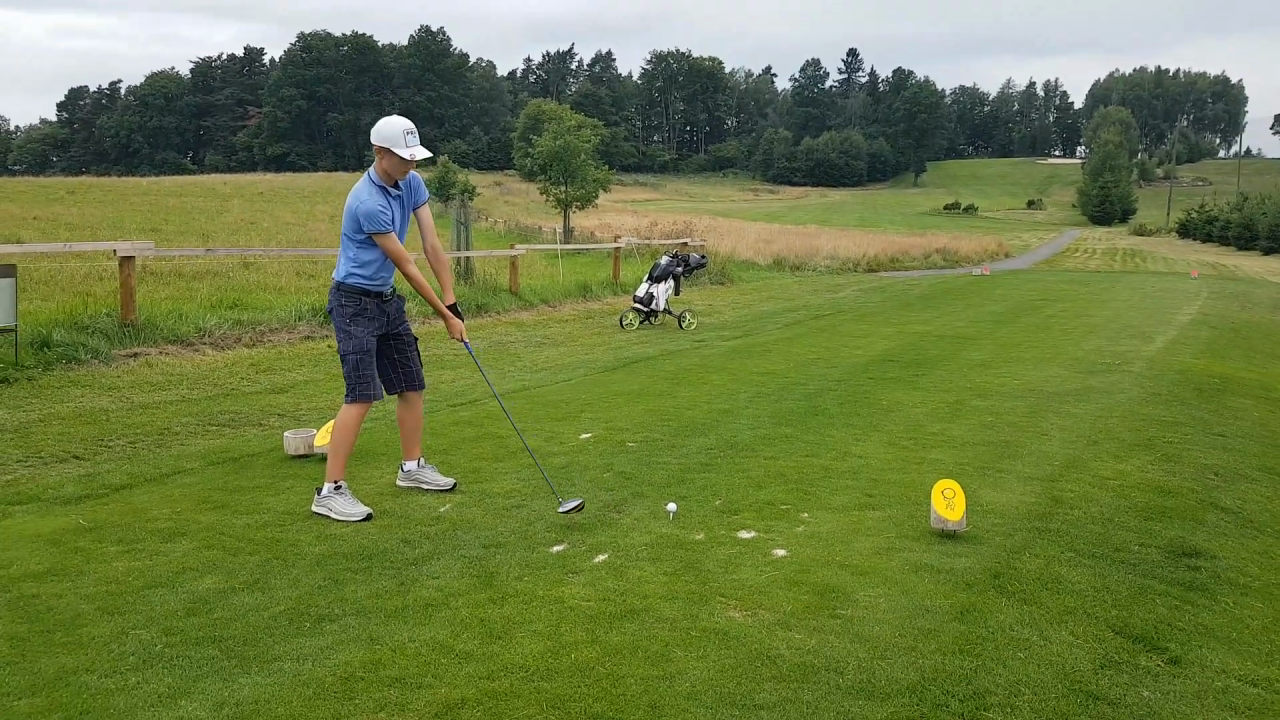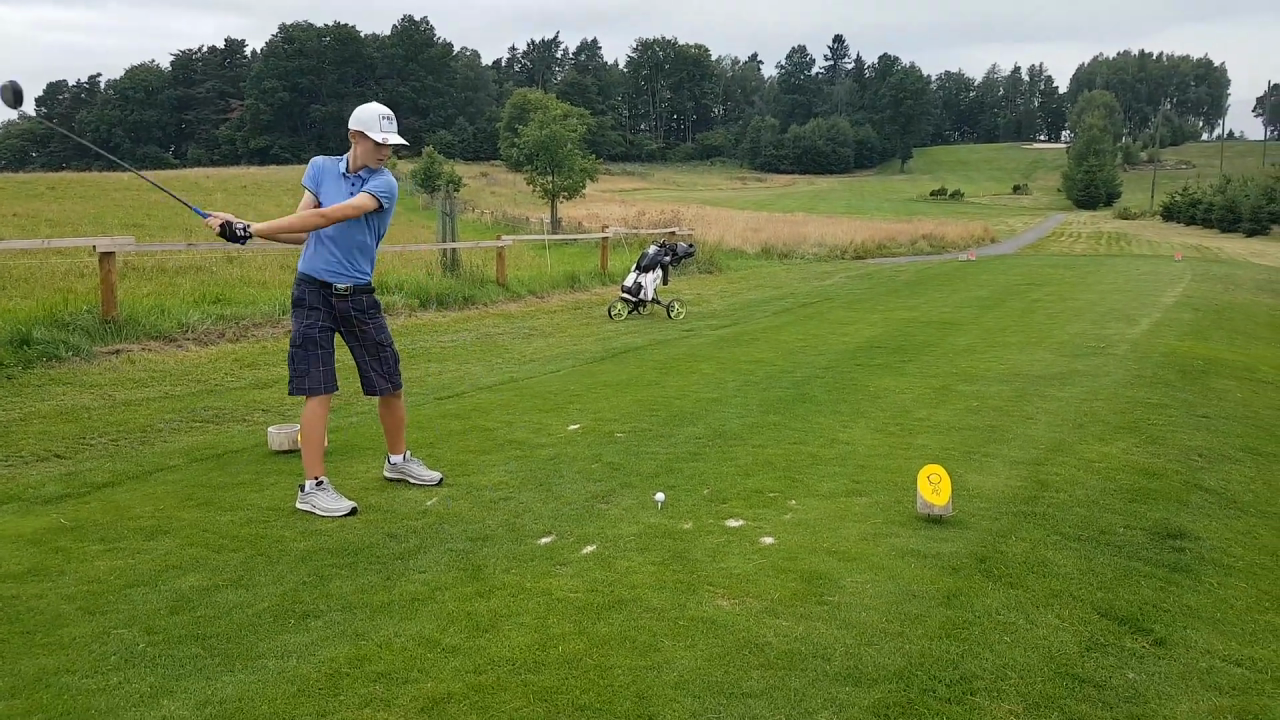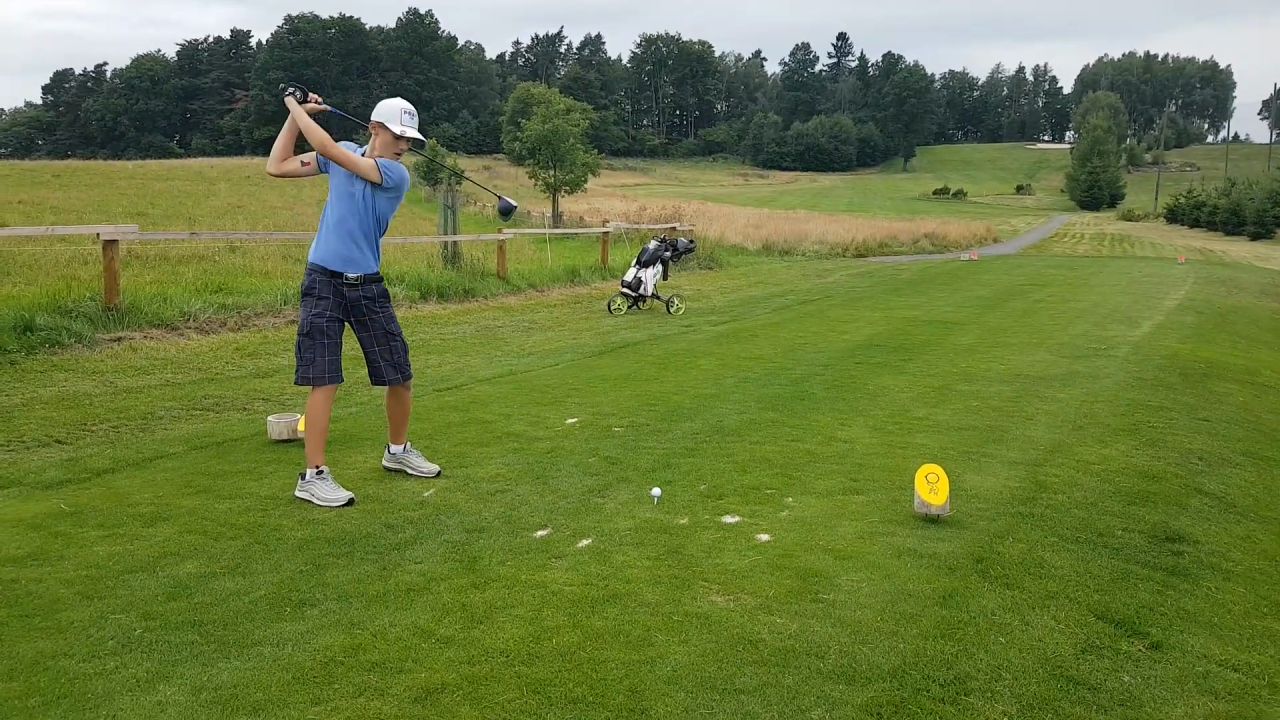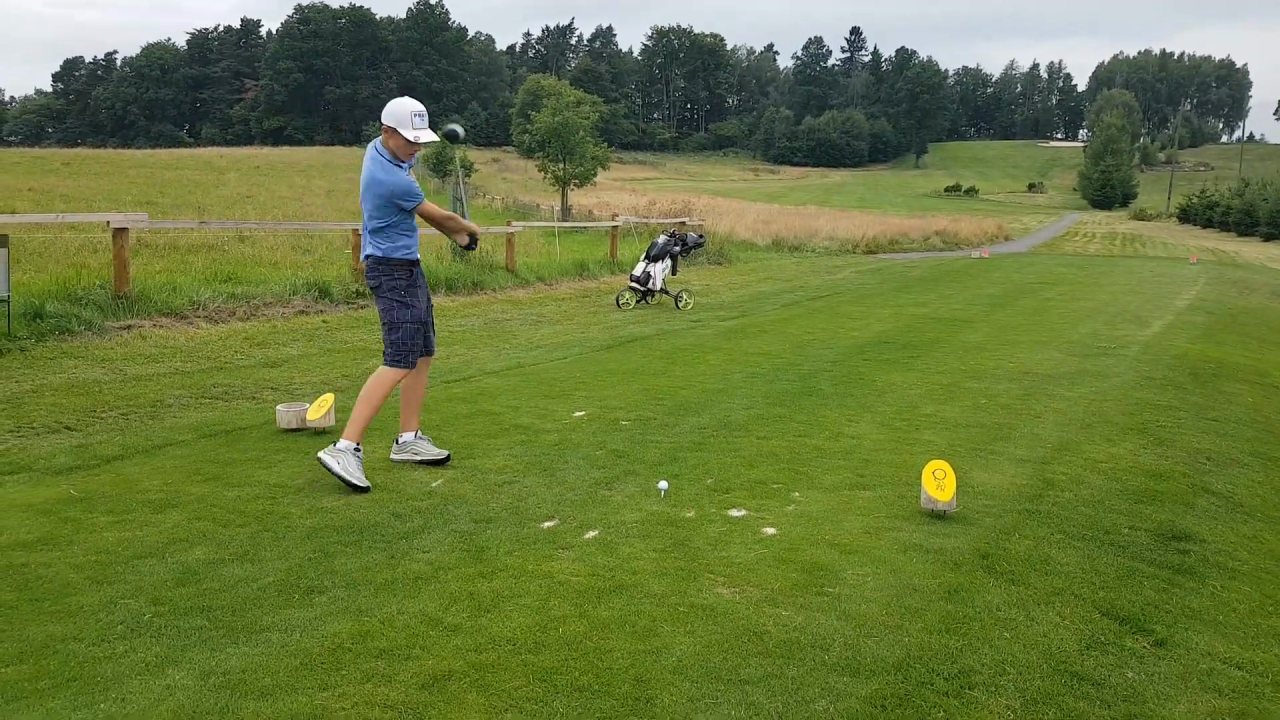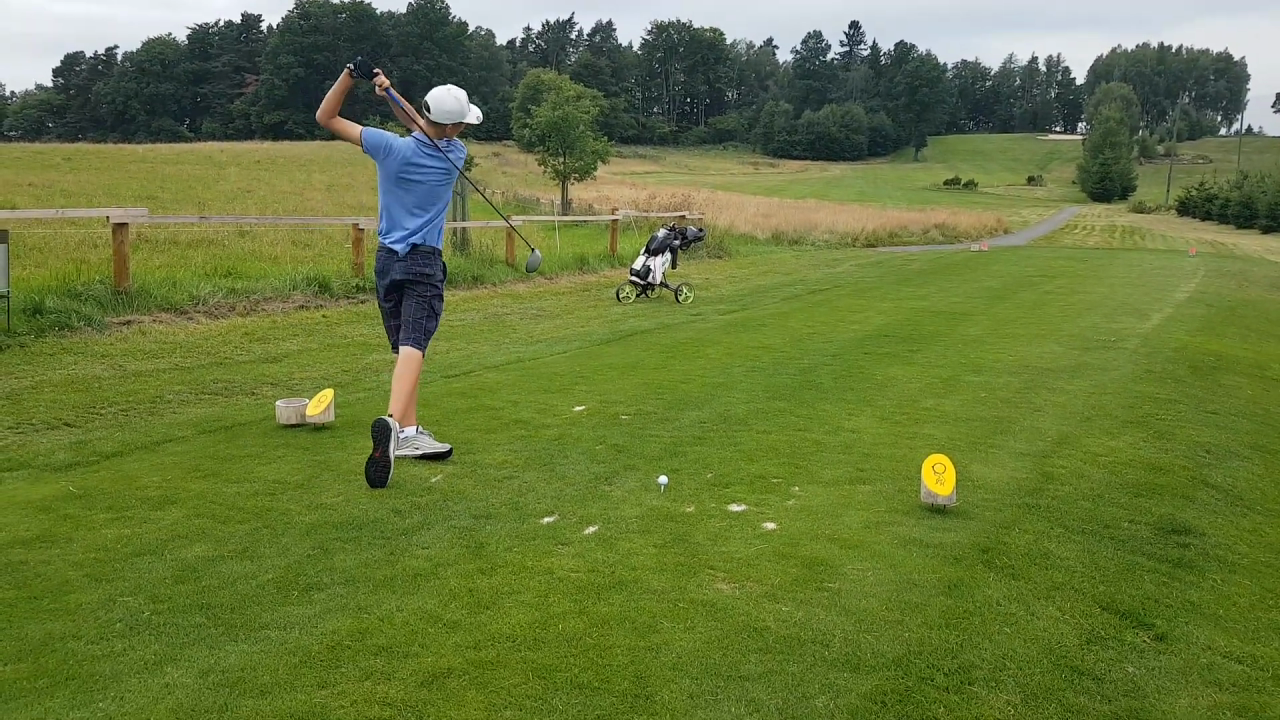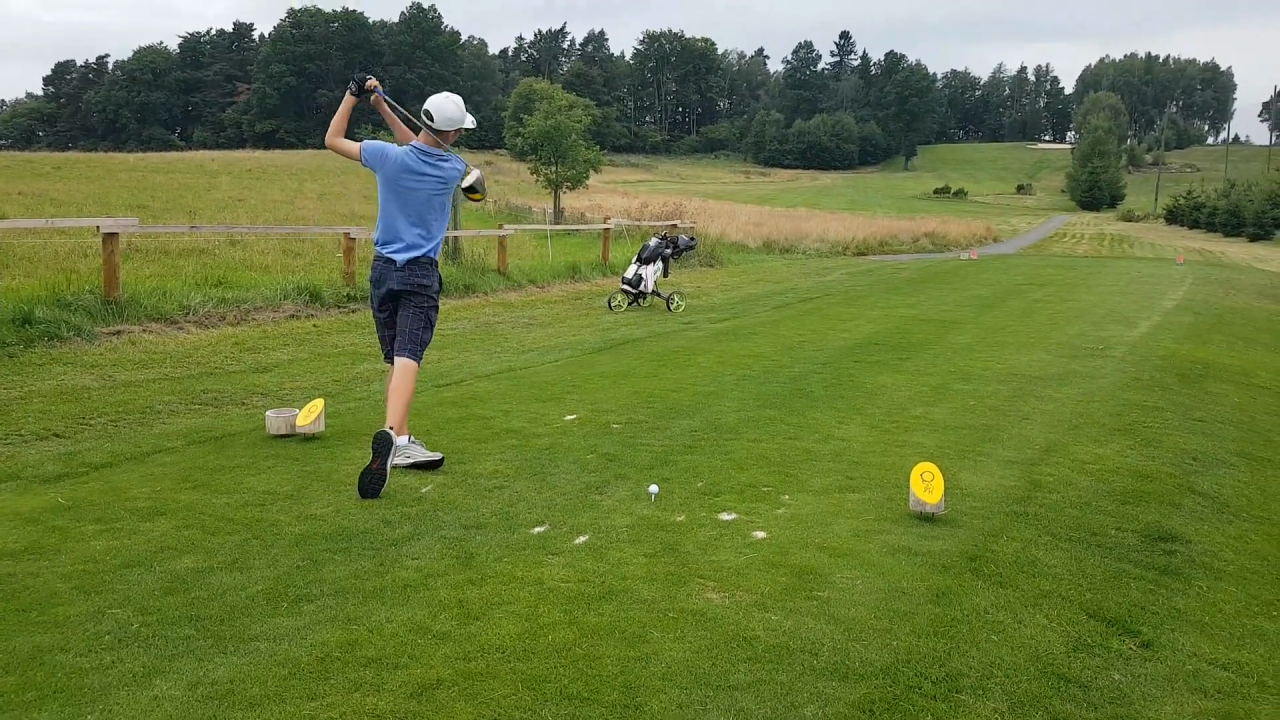
dt=0.4s
person 1, frame 1
left shoulder: (413, 185)
right shoulder: (366, 202)
left elbow: (432, 245)
right elbow: (405, 266)
left wrist: (451, 300)
right wrist: (444, 315)
left hip: (389, 300)
right hip: (354, 302)
left knee: (412, 386)
right knee: (361, 395)
left ankle: (412, 467)
right ankle: (330, 491)
person 1, frame 2
left shoulder: (385, 185)
right shoulder: (319, 168)
left elbow: (329, 217)
right elbow: (299, 230)
left wrist: (253, 229)
right wrist: (243, 227)
left hip: (358, 296)
right hip: (313, 292)
left knee: (390, 385)
right knee: (318, 391)
left ankle: (399, 460)
right ankle: (312, 486)
person 1, frame 3
left shoulder: (396, 175)
right shoulder: (342, 154)
left elbow: (325, 147)
right elbow: (277, 168)
left wrist: (295, 111)
right wrist: (293, 114)
left hip: (369, 286)
right hip: (324, 282)
left knee: (399, 376)
right knee: (324, 379)
left ankle: (398, 450)
right ankle: (313, 475)
person 1, frame 4
left shoulder: (380, 146)
right shoulder: (392, 180)
left elbow: (423, 212)
right elbow: (435, 217)
left wrist: (450, 230)
right wrist: (466, 228)
left hip: (397, 268)
right hip: (395, 271)
left knee: (419, 354)
right knee: (400, 362)
left ankle: (408, 438)
right ankle: (344, 447)
person 1, frame 5
left shoulder: (389, 147)
right shoulder: (456, 154)
left elbow: (325, 118)
right elbow: (419, 128)
left wrist: (349, 75)
right wrist: (392, 95)
left hip: (387, 260)
right hip: (425, 264)
left knee: (404, 346)
right knee: (412, 346)
left ankle: (408, 432)
right ankle: (392, 422)
person 1, frame 6
left shoulder: (387, 156)
right shoulder: (453, 167)
left elbow: (333, 140)
left wrist: (353, 94)
right wrist: (383, 109)
left hip: (383, 268)
right hip: (421, 273)
left knee: (395, 355)
right knee: (407, 357)
left ankle: (400, 441)
right ankle: (390, 435)
